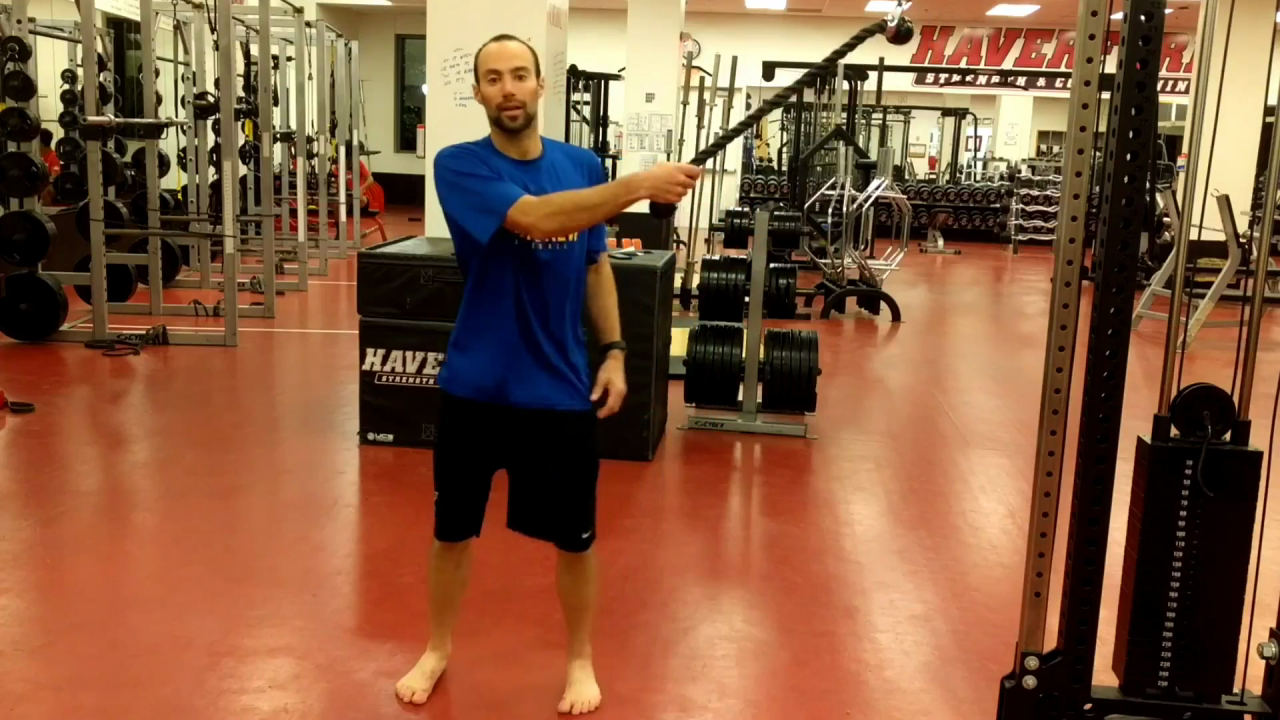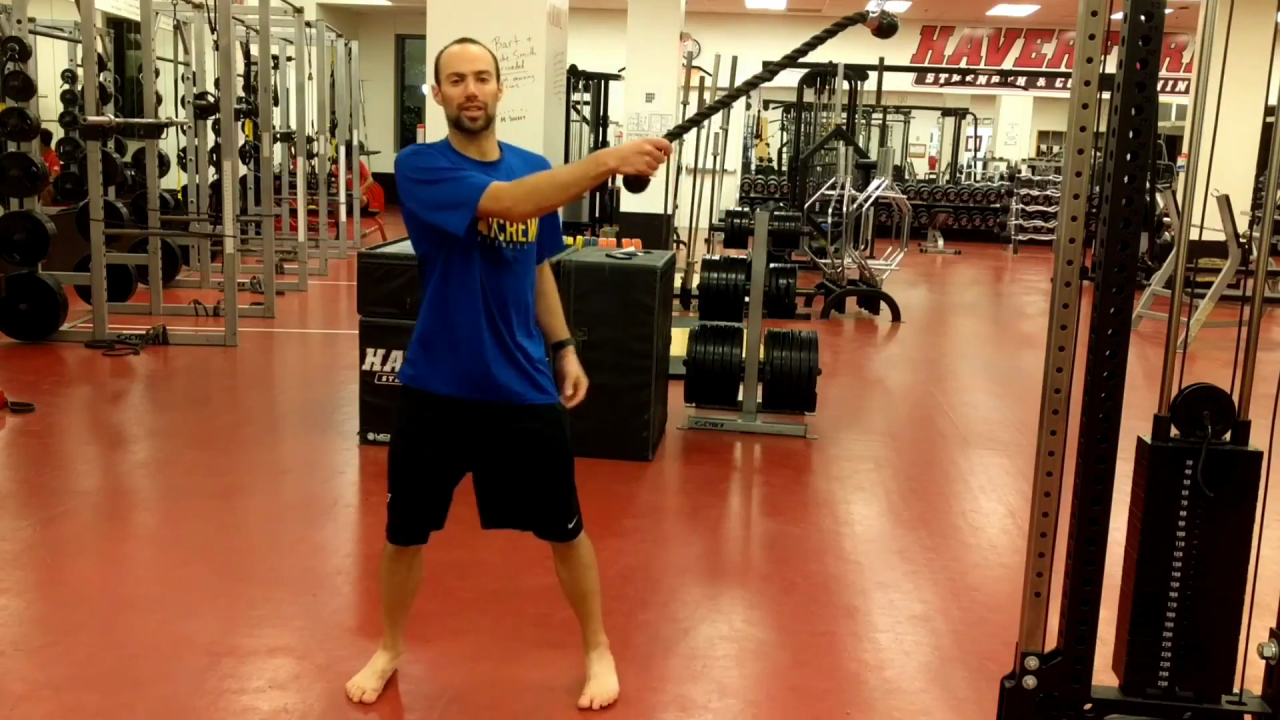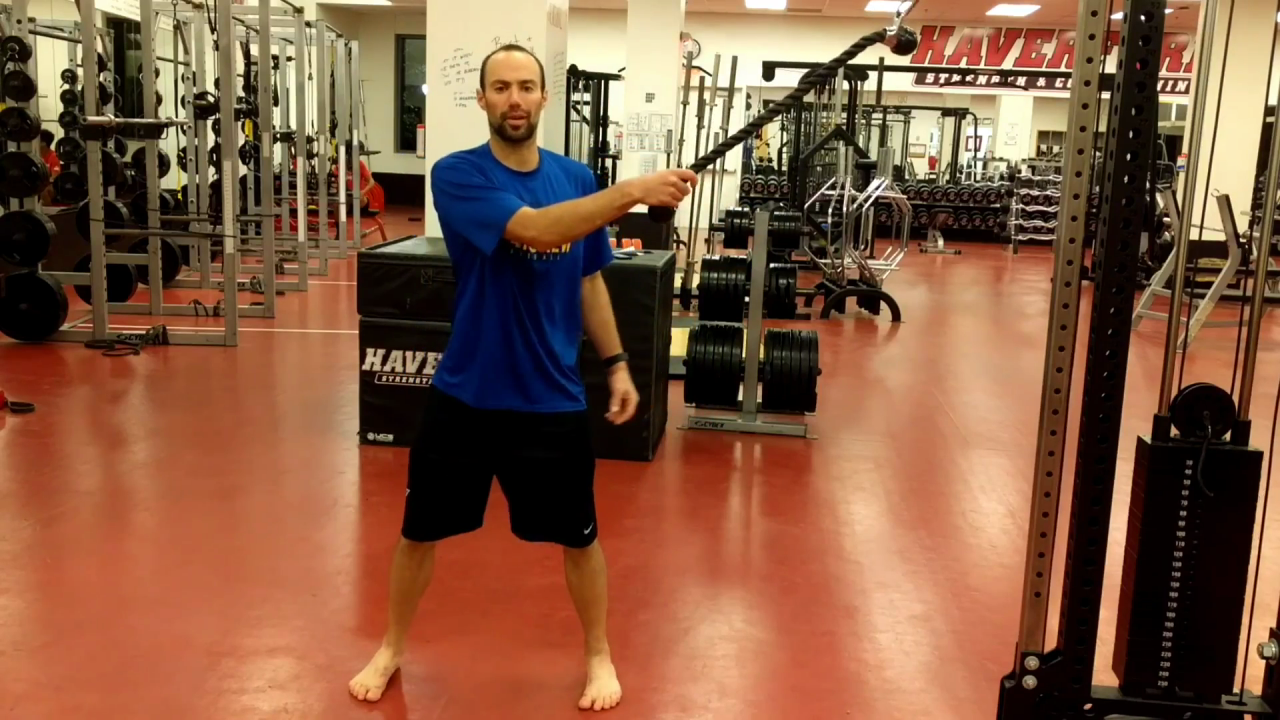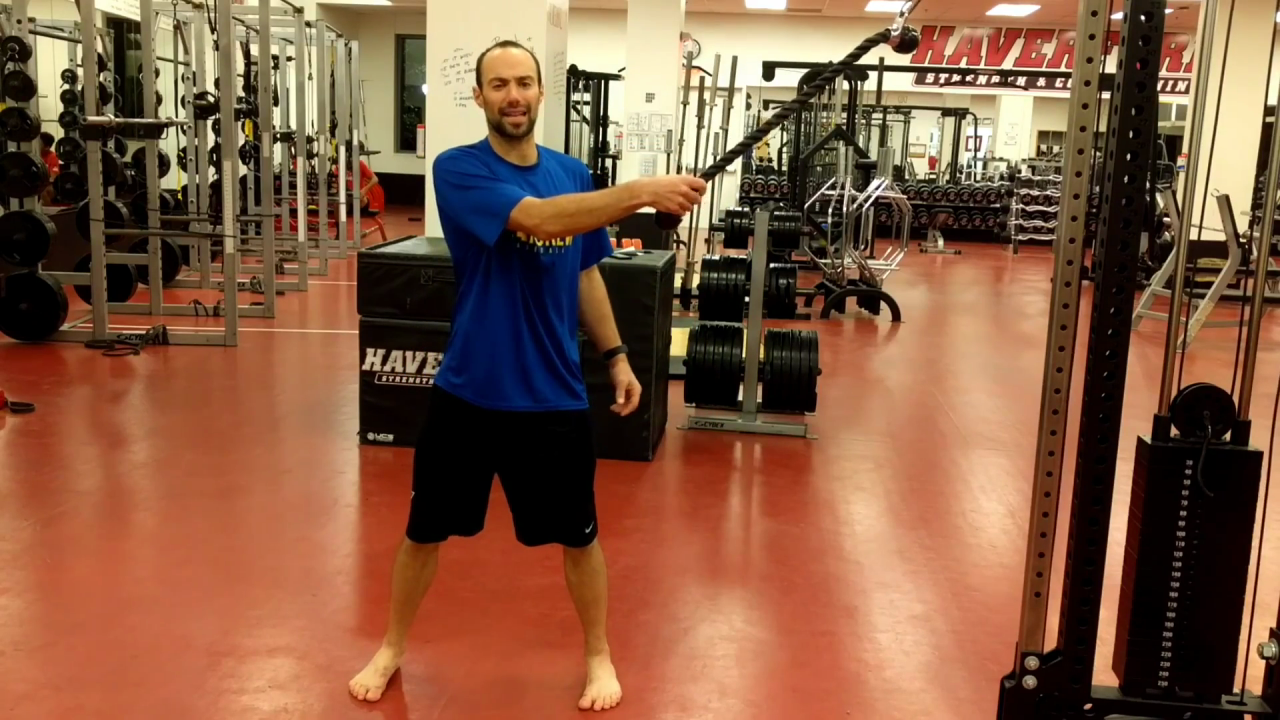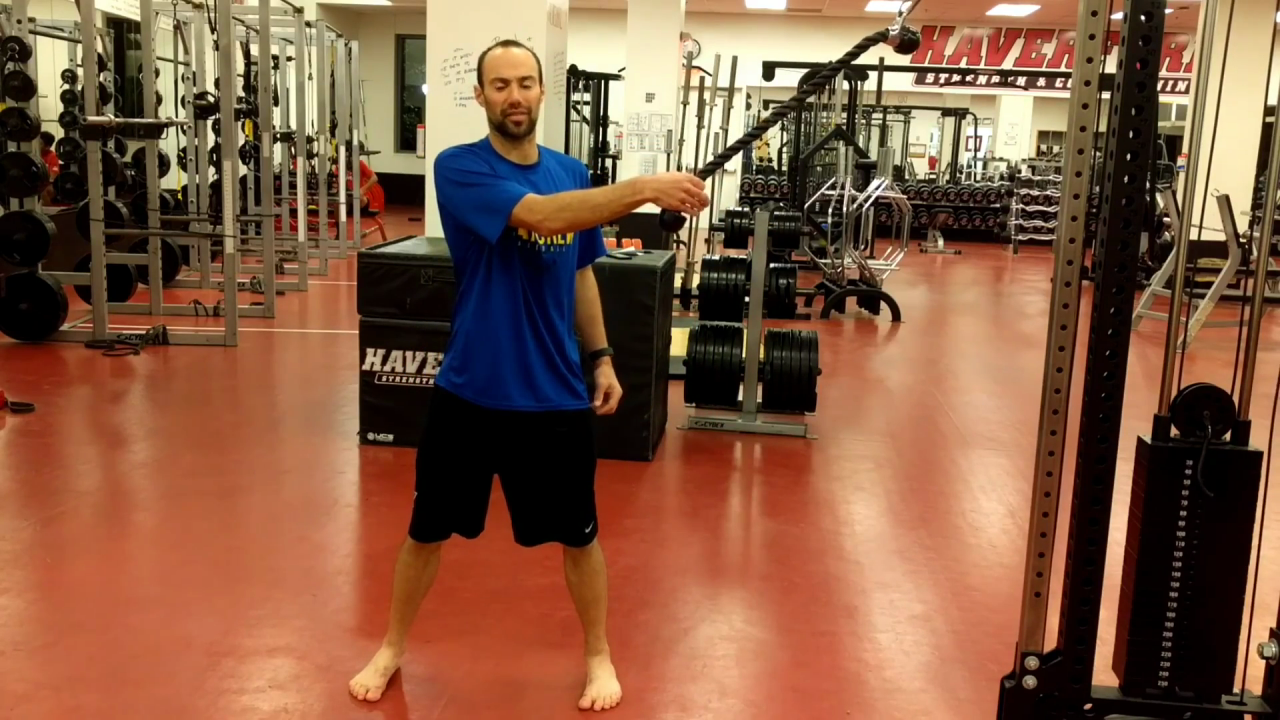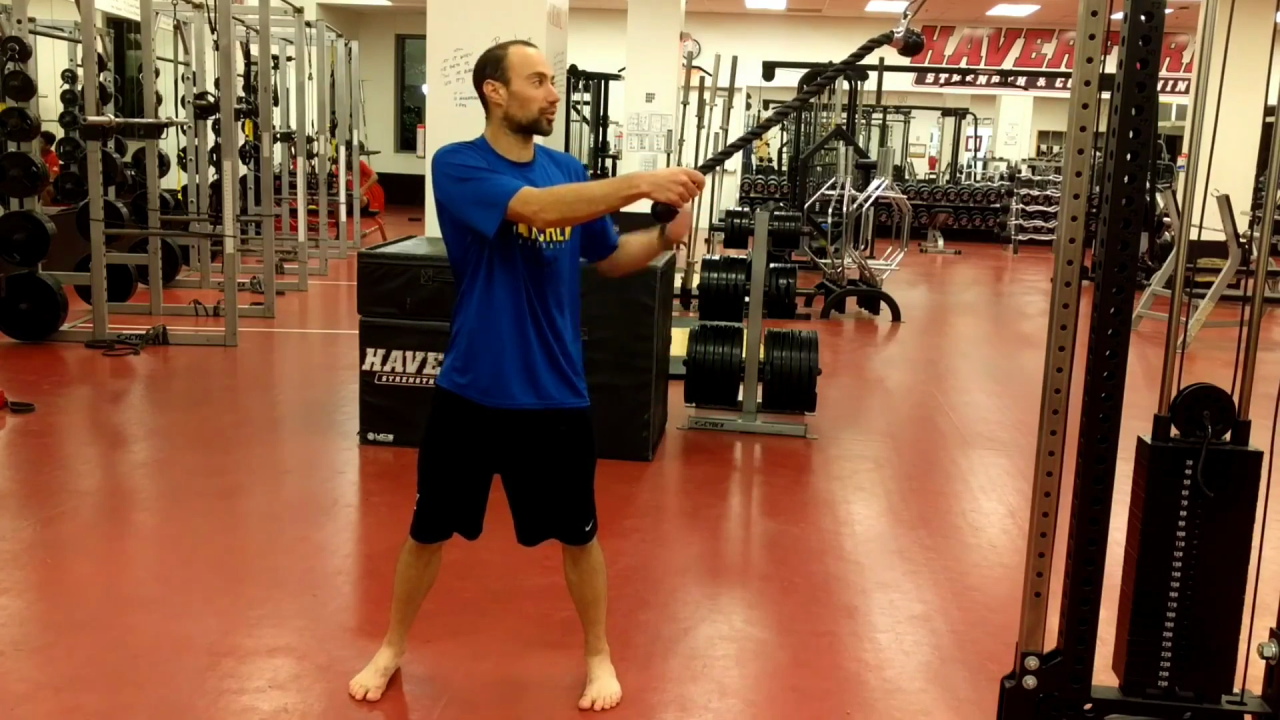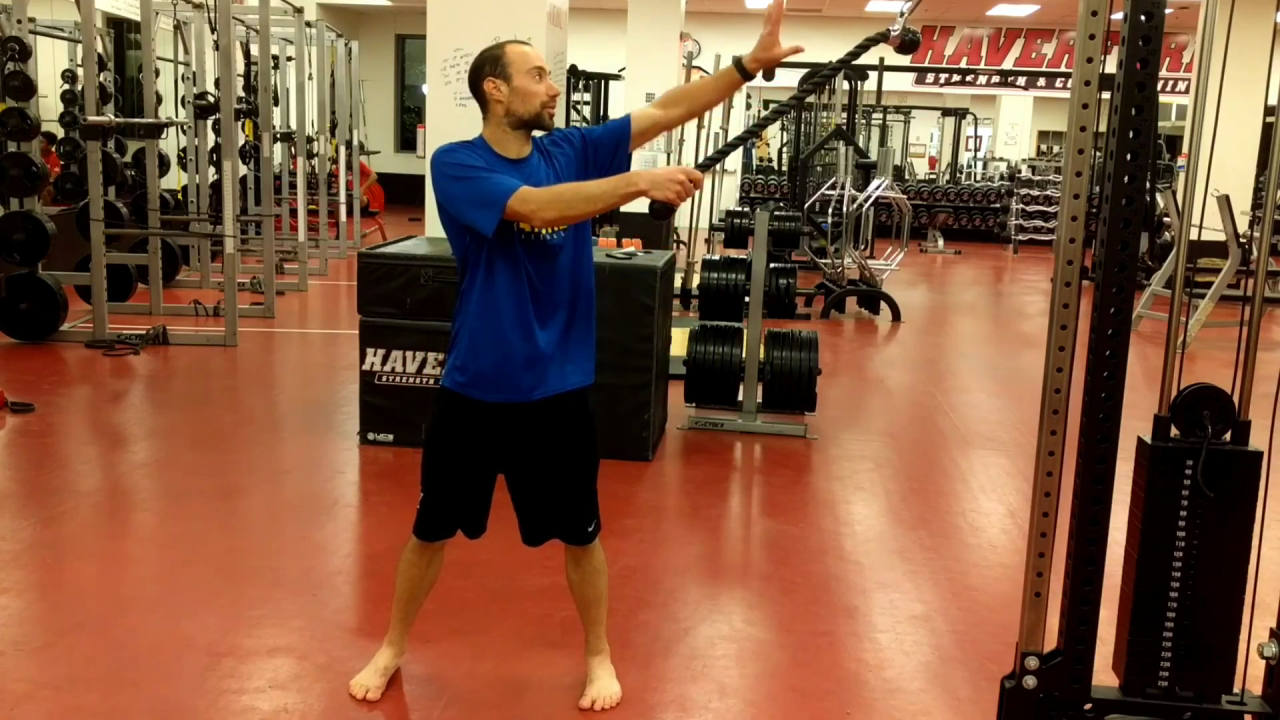
dt=0.7s
person 1, frame 1
left shoulder: (582, 165)
right shoulder: (459, 166)
right elbow: (535, 218)
left wrist: (613, 351)
right wrist: (640, 184)
left hip: (561, 391)
right hip: (474, 388)
left knee: (574, 537)
right knee: (452, 530)
left ankle: (580, 658)
right ankle: (437, 650)
person 1, frame 2
left shoulder: (534, 167)
right shoulder: (420, 166)
right elbow: (506, 203)
left wrist: (564, 348)
right wrist: (610, 160)
left hip: (524, 388)
right hip: (437, 388)
left knee: (564, 529)
right knee: (404, 532)
left ankle: (598, 649)
right ankle: (389, 650)
person 1, frame 3
left shoulder: (576, 177)
right shoulder: (457, 174)
right elbow: (533, 229)
left wrist: (616, 365)
right wrist: (635, 190)
left hip: (553, 399)
right hip: (465, 394)
left knee: (579, 536)
right knee: (421, 530)
left ankle: (598, 656)
right ankle: (391, 649)
person 1, frame 4
left shoulder: (573, 174)
right shoulder: (458, 169)
right elbow: (535, 217)
left wrist: (616, 355)
right wrist: (643, 192)
left hip: (555, 397)
right hip: (467, 393)
left knee: (579, 536)
right knee: (425, 531)
left ankle: (598, 655)
right ankle: (391, 649)
person 1, frame 5
left shoulder: (572, 173)
right shoulder: (459, 168)
right elbow: (538, 214)
left wrist: (600, 358)
right wrist: (646, 189)
left hip: (555, 395)
right hip: (469, 392)
left knee: (578, 535)
right knee: (428, 530)
left ankle: (598, 655)
right ankle: (391, 649)
person 1, frame 6
left shoulder: (569, 170)
right shoulder: (456, 165)
left elbow: (608, 256)
right elbow: (536, 208)
left wrist: (664, 235)
right wrist: (640, 182)
left hip: (556, 393)
right hip: (471, 392)
left knee: (578, 534)
right knee: (429, 531)
left ankle: (598, 655)
right ankle: (391, 649)
person 1, frame 7
left shoulder: (571, 150)
right shoulder: (456, 163)
left elbow: (667, 111)
right elbow: (536, 207)
left wrist: (751, 63)
right wrist: (640, 181)
left hip: (559, 391)
right hip: (475, 391)
left knee: (579, 534)
right knee: (433, 529)
left ankle: (599, 655)
right ankle: (392, 649)
